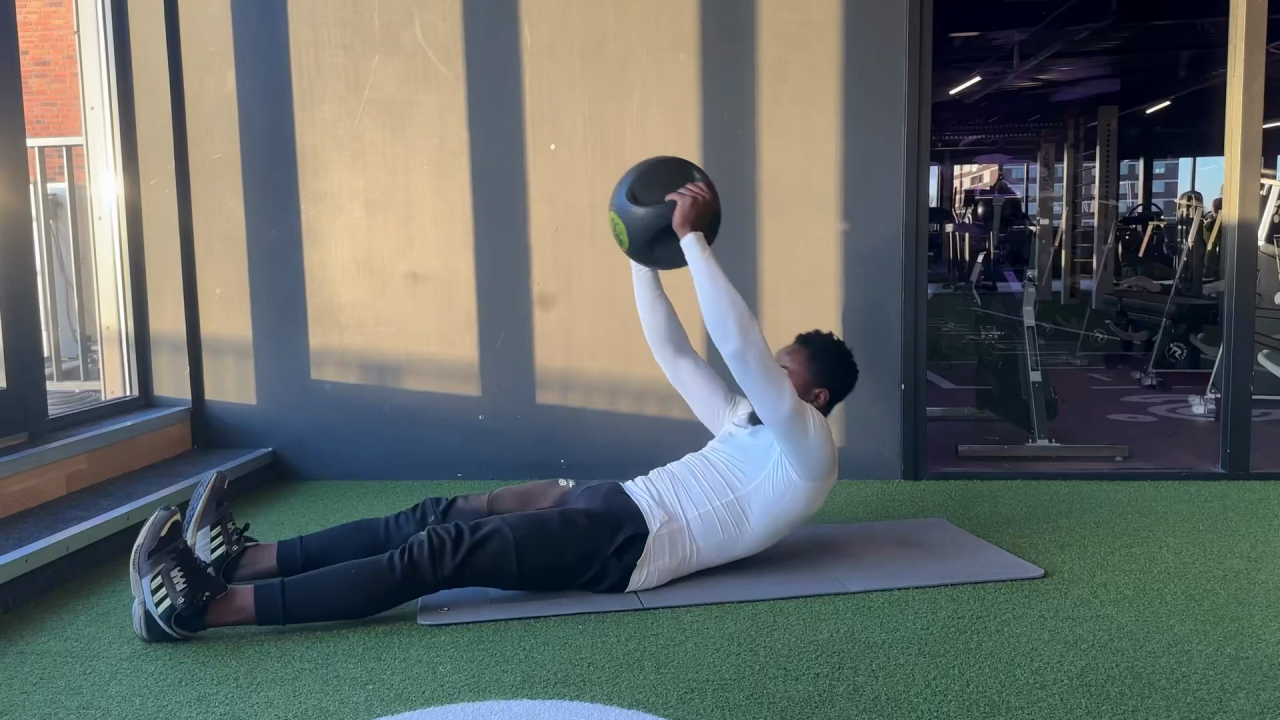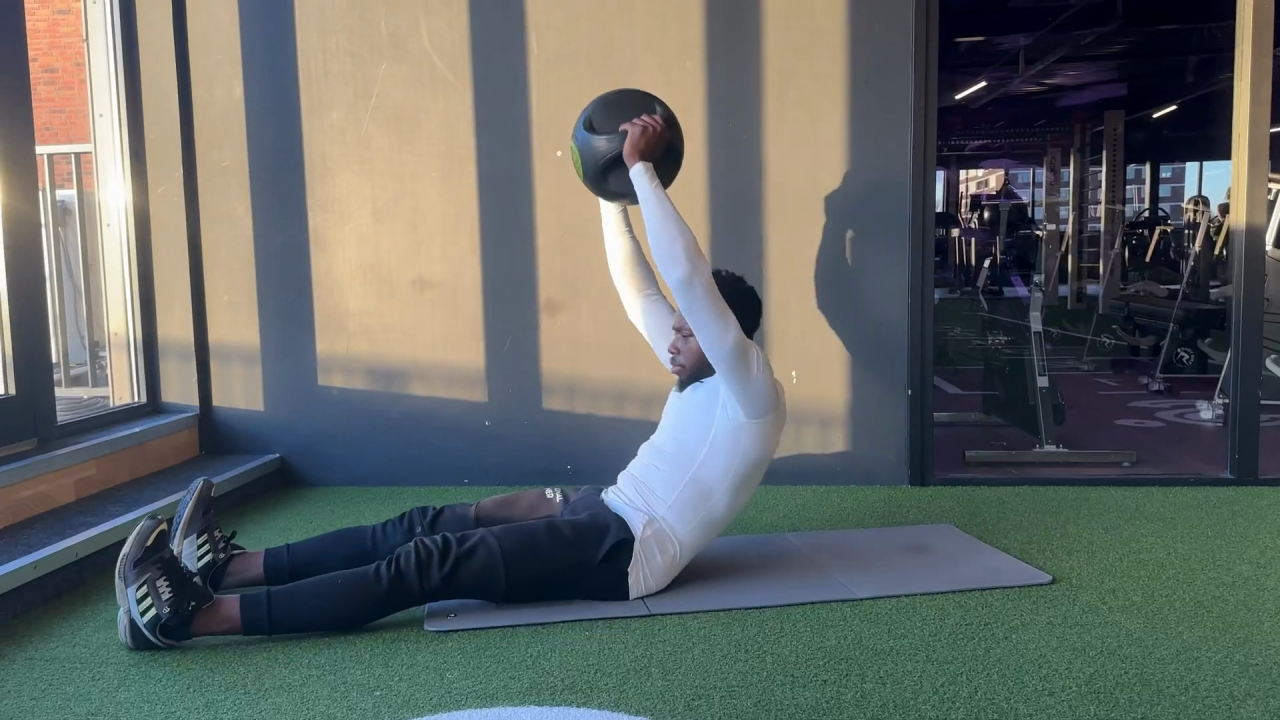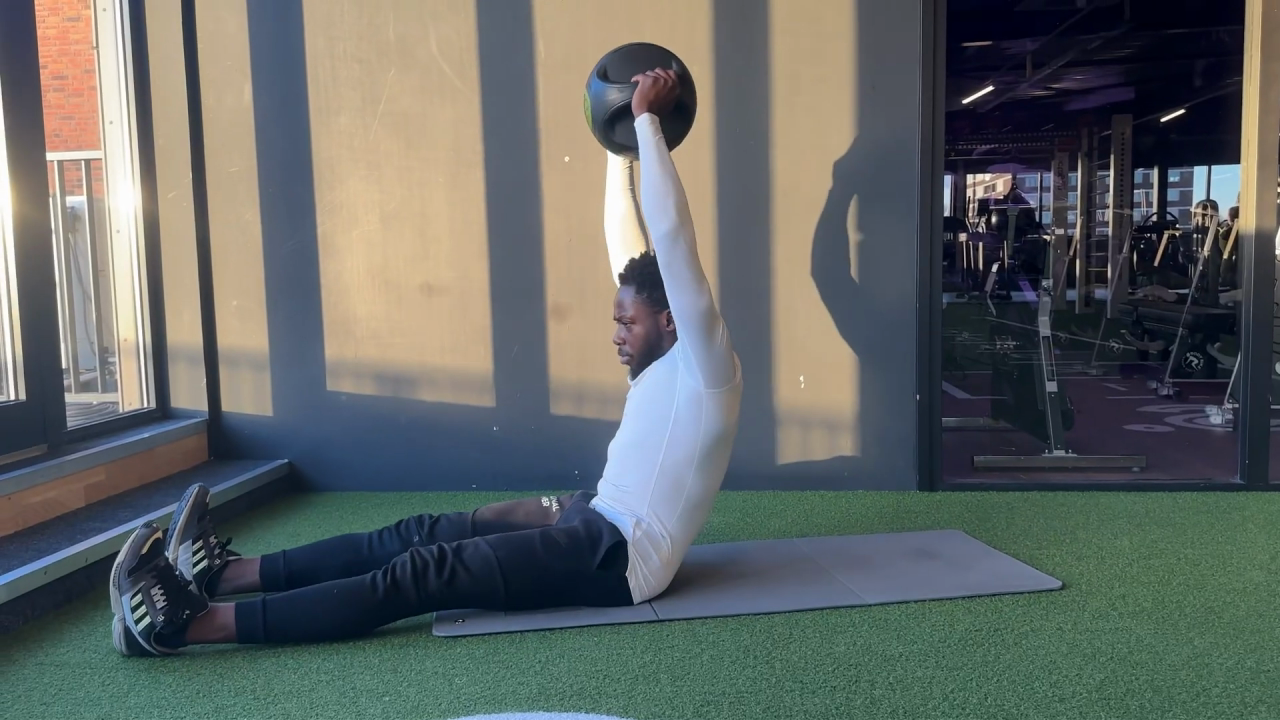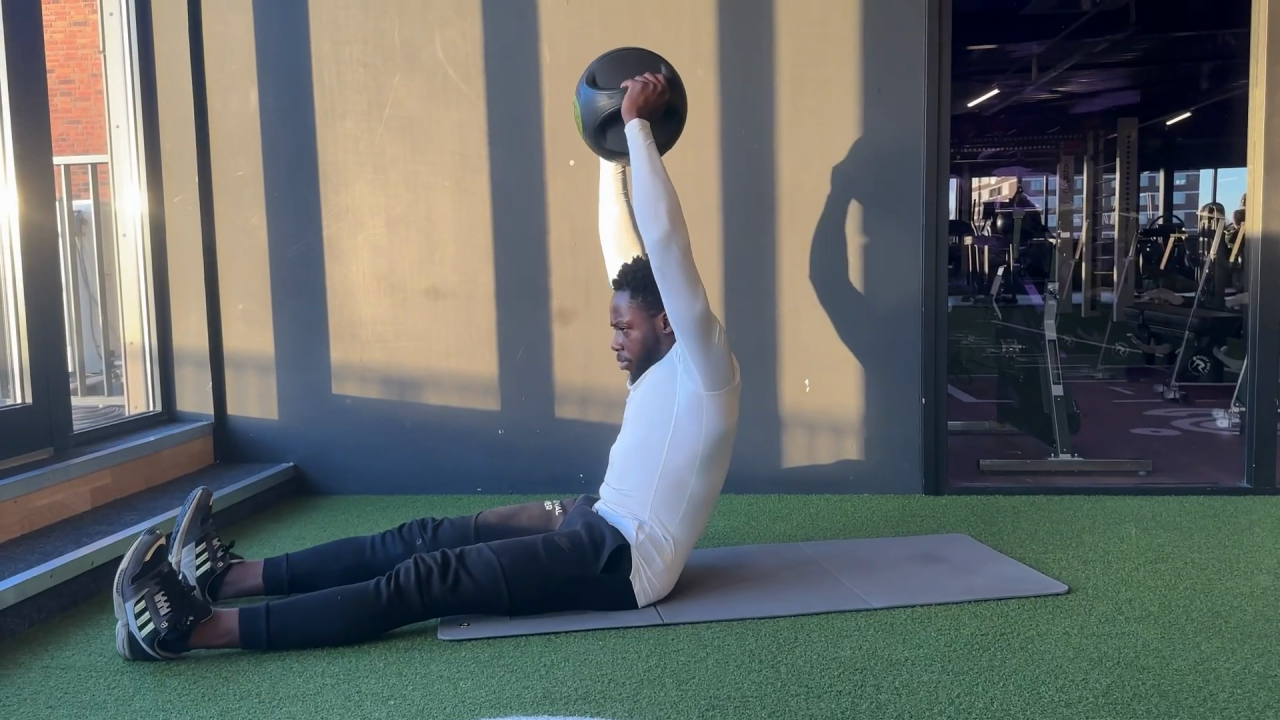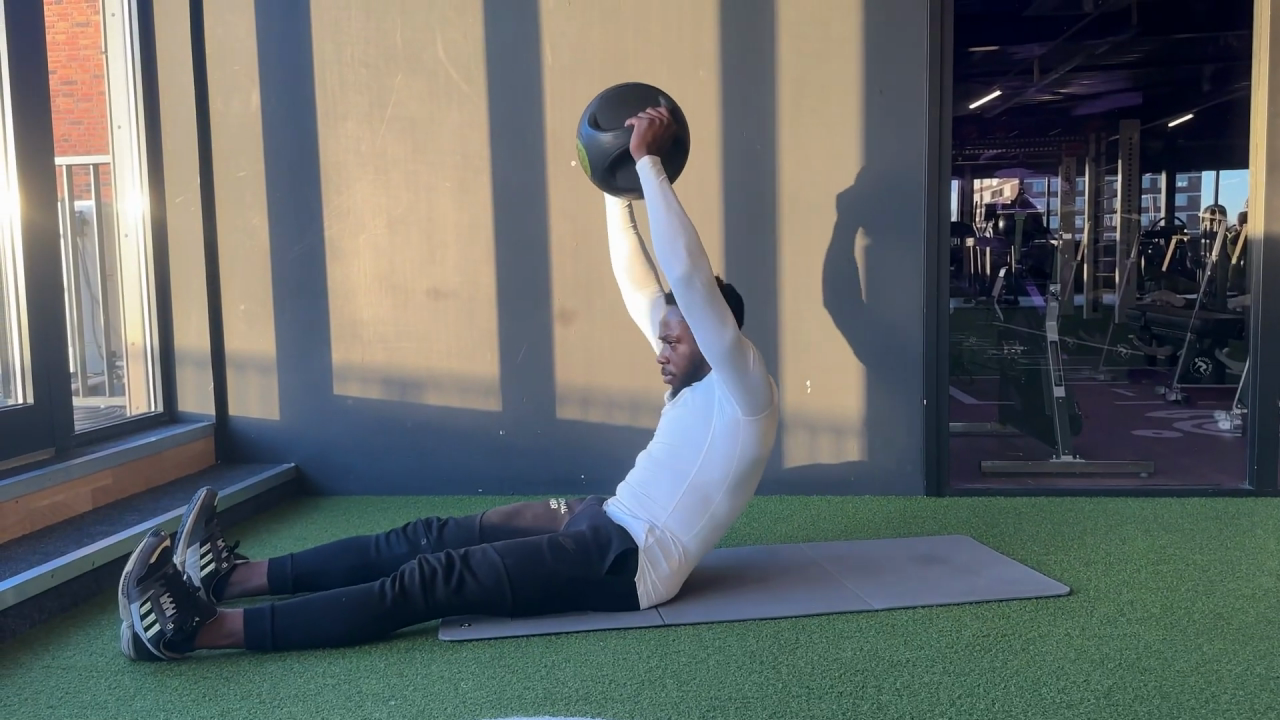
dt=0.4s
person 1, frame 1
left shoulder: (809, 450)
right shoulder: (751, 424)
left elbow: (746, 352)
right elbow: (674, 355)
left wrist: (692, 238)
right wrist: (646, 252)
left hip: (633, 540)
right hip: (616, 502)
left knee: (443, 553)
right knee: (438, 518)
left ankle: (210, 606)
right ankle: (244, 557)
person 1, frame 2
left shoulder: (752, 391)
right shoulder: (702, 375)
left elbow: (691, 277)
right elbow: (637, 290)
left wrist: (642, 166)
right wrist: (612, 193)
left hip: (623, 551)
right hip: (601, 510)
left knee: (431, 564)
right knee: (426, 527)
left ankle: (197, 616)
right ankle: (230, 565)
person 1, frame 3
left shoulder: (706, 363)
right shoulder: (666, 361)
left elbow: (673, 237)
right elbow: (629, 246)
left wrist: (648, 119)
right wrist: (620, 150)
left hip: (619, 557)
right hip: (595, 519)
left knee: (424, 575)
right knee: (422, 535)
right ankle: (226, 572)
person 1, frame 4
left shoulder: (705, 364)
right shoulder: (667, 364)
left elbow: (666, 242)
right elbow: (627, 255)
left wrist: (638, 126)
right wrist: (612, 155)
left hip: (623, 561)
right hip: (598, 522)
left knee: (429, 579)
right knee: (424, 538)
right ankle: (230, 575)
person 1, frame 5
left shoulder: (746, 388)
right shoulder: (701, 380)
left elbow: (690, 277)
right elbow: (641, 289)
left wrist: (649, 161)
right wrist: (618, 190)
left hip: (627, 562)
right hip: (603, 521)
left knee: (436, 579)
right knee: (429, 537)
right ankle: (233, 573)
